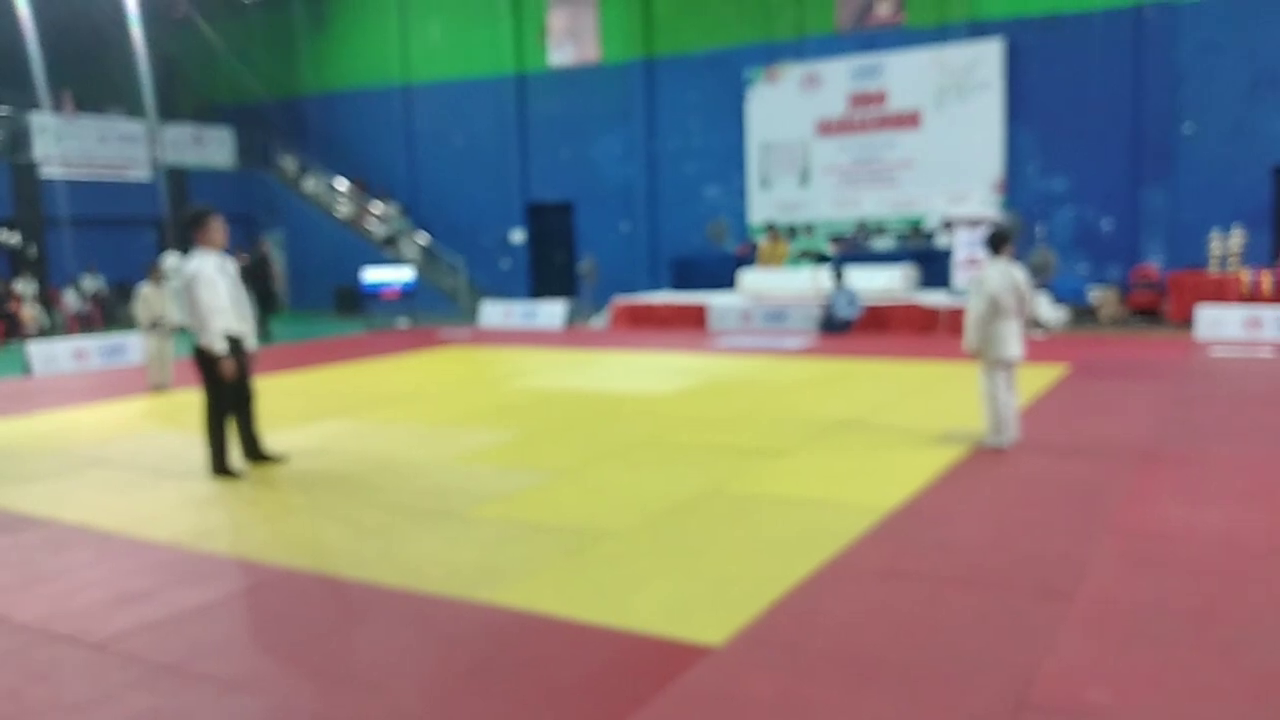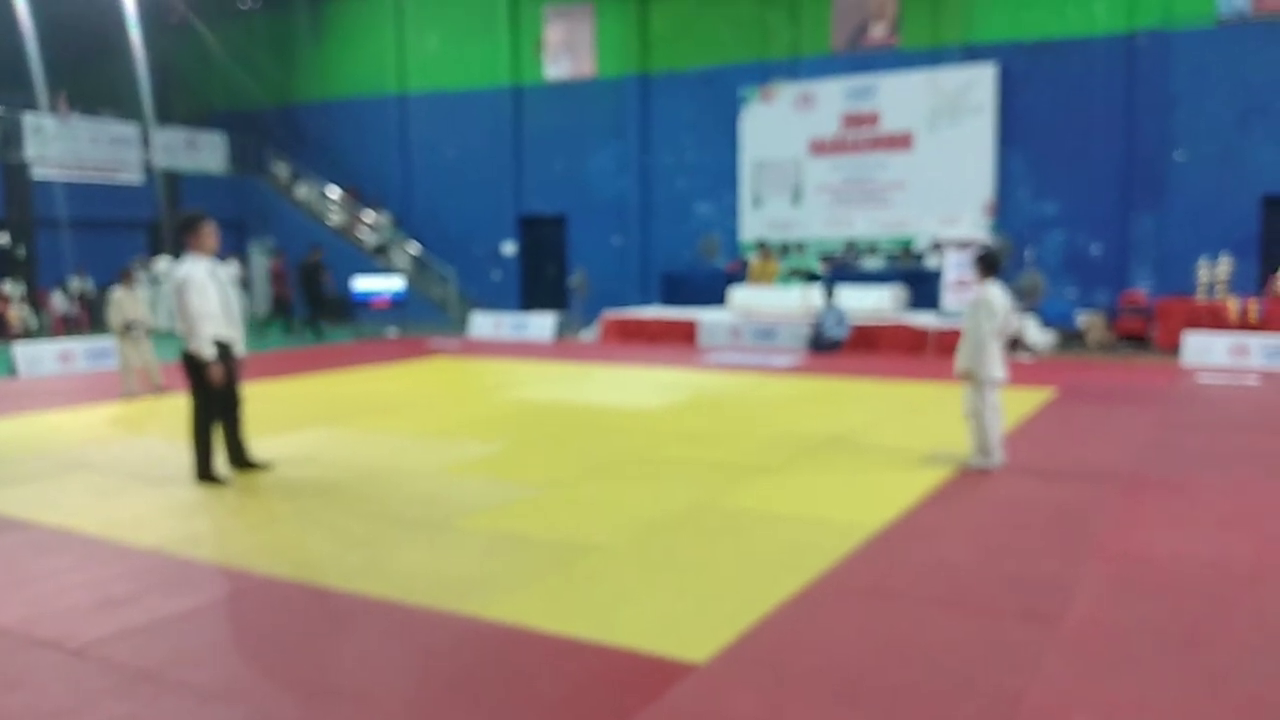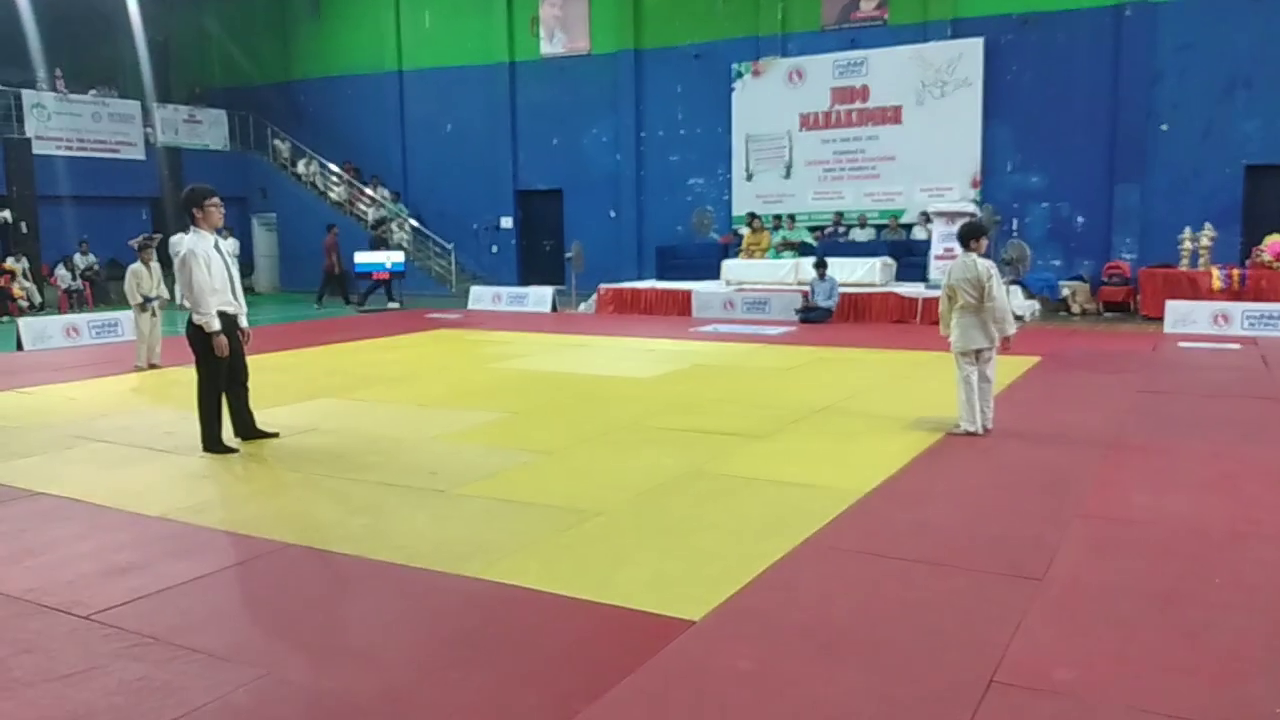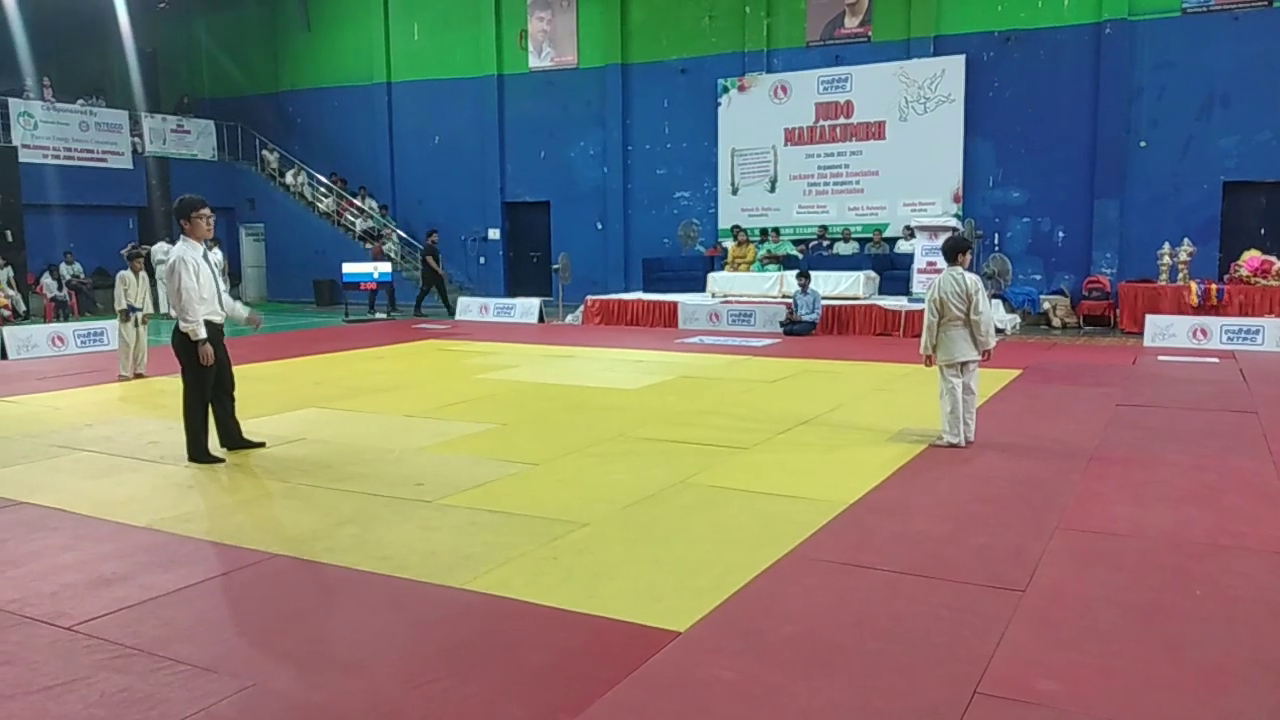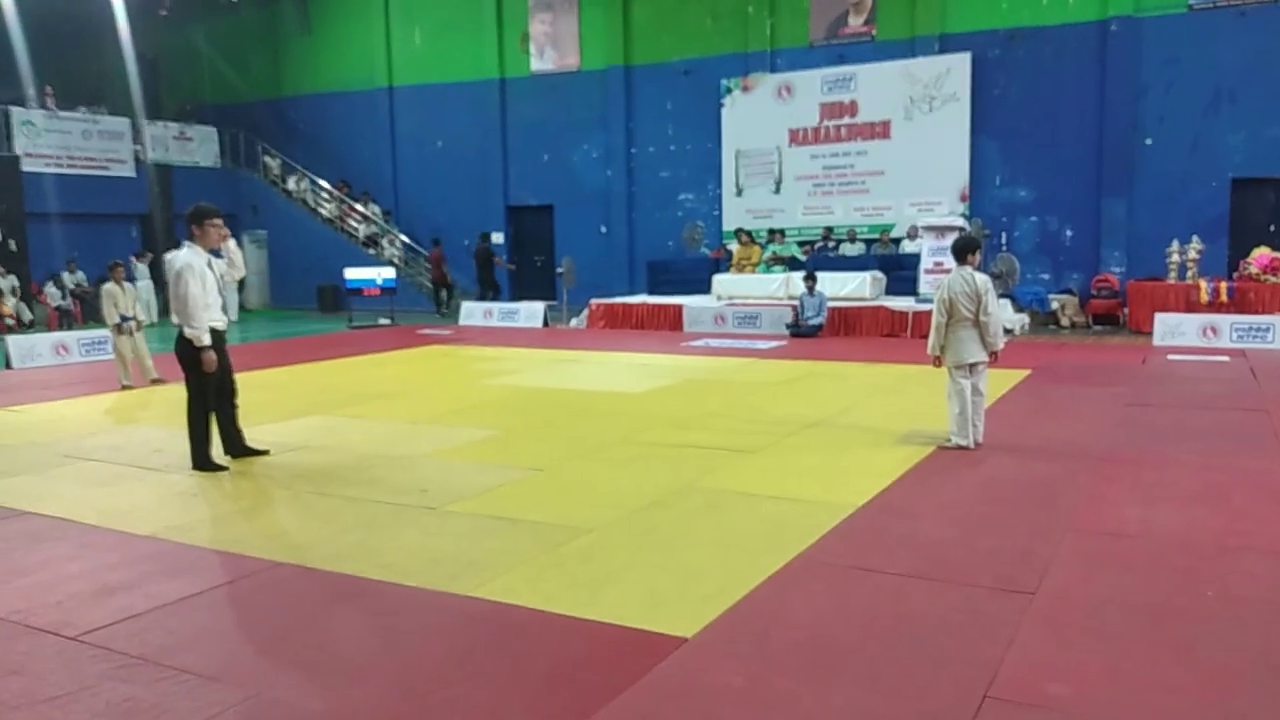
dt=1s
person 1, frame 1
left shoulder: (224, 262)
right shoulder: (198, 268)
right elbow: (207, 313)
left wrist: (248, 344)
right wrist: (222, 354)
left hip: (233, 343)
right hip: (216, 347)
left knee: (243, 400)
right knee: (220, 406)
left ankle: (253, 451)
right ankle: (220, 464)
person 1, frame 2
left shoulder: (214, 268)
right shoulder: (189, 273)
right elbow: (196, 318)
left wrist: (236, 350)
right wrist: (210, 360)
left hip: (223, 348)
right hip: (204, 353)
left knee: (230, 406)
right knee: (207, 411)
left ankle: (239, 458)
right ankle: (204, 470)
person 1, frame 3
left shoulder: (217, 244)
right shoulder: (194, 248)
right elbow: (202, 293)
left wrist: (242, 321)
right wrist: (215, 332)
left hip: (228, 320)
right hip: (210, 325)
left knee: (238, 378)
right knee: (212, 384)
left ankle: (246, 428)
right ankle: (212, 440)
person 1, frame 4
left shoulder: (203, 253)
right shoulder: (183, 256)
right elbow: (188, 302)
left wrist: (244, 313)
right wrist: (200, 340)
left hip: (212, 330)
right hip: (195, 334)
left knee: (224, 387)
right knee: (198, 393)
left ankle: (232, 438)
right ankle: (197, 450)
person 1, frame 5
left shoulder: (205, 259)
right shoulder: (188, 262)
right elbow: (192, 309)
right wrist: (204, 348)
left hip: (213, 337)
right hip: (198, 341)
left knee: (226, 394)
right knee: (202, 400)
left ankle: (235, 446)
right ankle: (201, 458)
person 2, frame 1
left shoulder: (984, 276)
right shoulder: (1019, 272)
left elbow: (976, 312)
right elbow: (1026, 306)
left wrist: (971, 343)
left hip: (992, 340)
right hip: (1012, 338)
left knee: (995, 387)
right knee: (1007, 385)
left ankle: (1000, 436)
right ankle: (1011, 431)
person 2, frame 2
left shoulder: (981, 296)
right shoulder: (1002, 293)
left elbow: (975, 334)
right elbow: (1010, 327)
left wrist: (964, 365)
left hip: (980, 362)
right hip: (995, 360)
left knee: (981, 409)
right knee: (990, 407)
left ankle: (986, 457)
right ankle: (995, 454)
person 2, frame 3
left shoulder: (952, 269)
right shoulder: (986, 267)
left elbow: (945, 304)
right elbow: (997, 302)
left wrist: (947, 328)
right wrist: (1006, 331)
left hip: (962, 329)
right hip: (985, 328)
left knee: (967, 377)
right knee: (985, 377)
left ankle: (971, 424)
right ankle: (985, 421)
person 2, frame 4
left shoulder: (937, 283)
right shoulder: (973, 280)
left elbow: (931, 319)
right elbow: (981, 316)
left wrist: (928, 349)
right wrist: (986, 343)
left hip: (947, 343)
right hip: (969, 342)
left knee: (951, 389)
right knee: (968, 389)
left ankle: (953, 436)
right ankle: (967, 433)
person 2, frame 5
left shoulder: (947, 283)
right shoulder: (982, 281)
left elbow: (940, 319)
right elbow: (990, 316)
left wrist: (936, 349)
right wrist: (994, 344)
left hip: (956, 344)
right hip: (978, 344)
left knee: (960, 390)
right knee: (977, 390)
left ankle: (962, 437)
right ankle: (975, 435)
